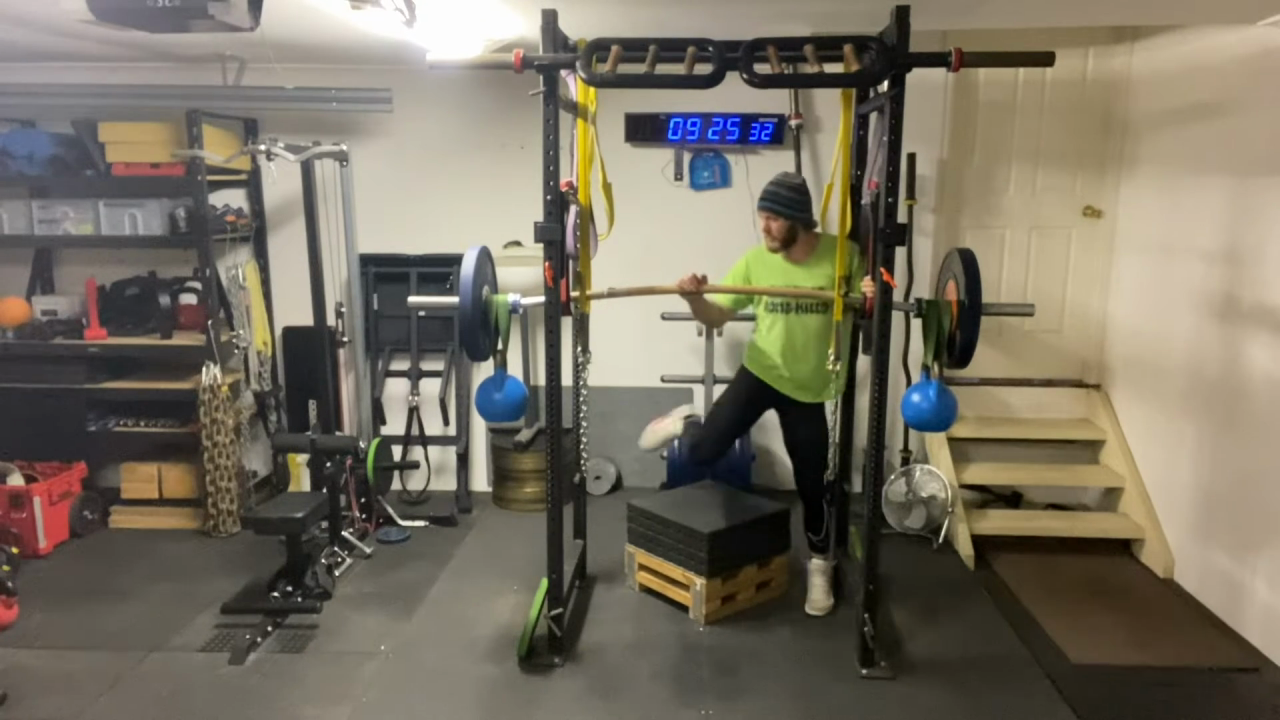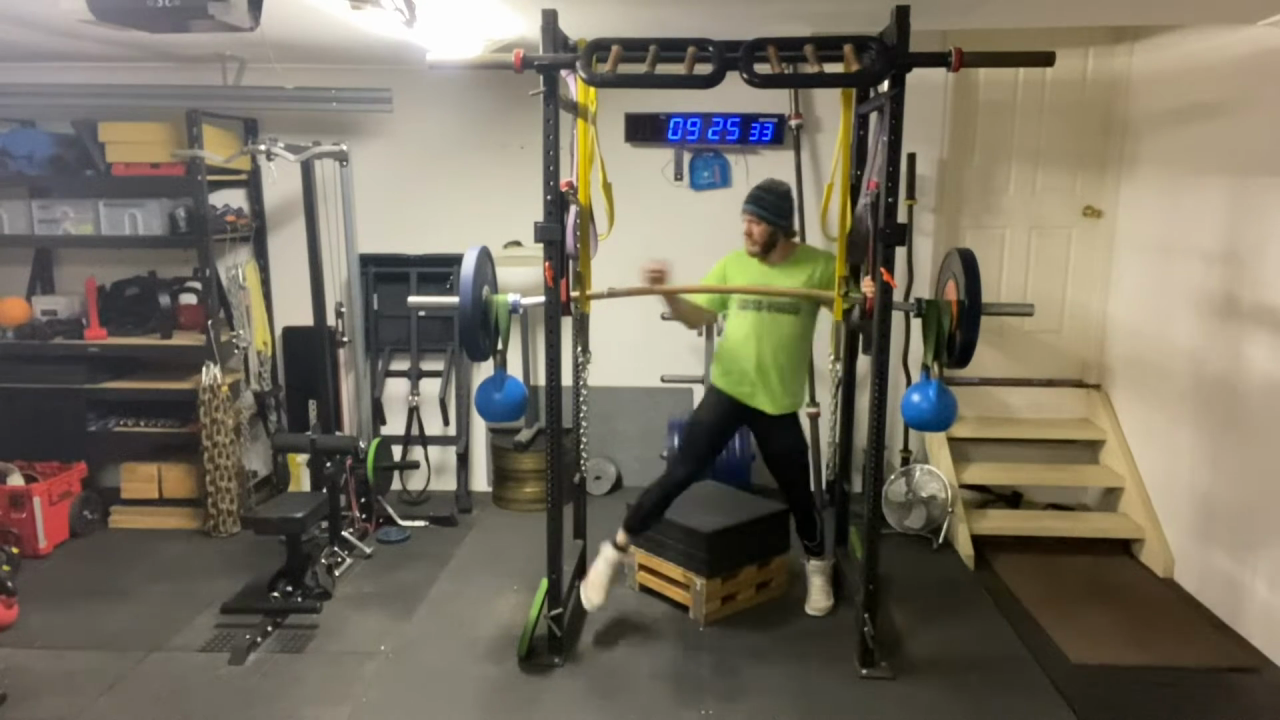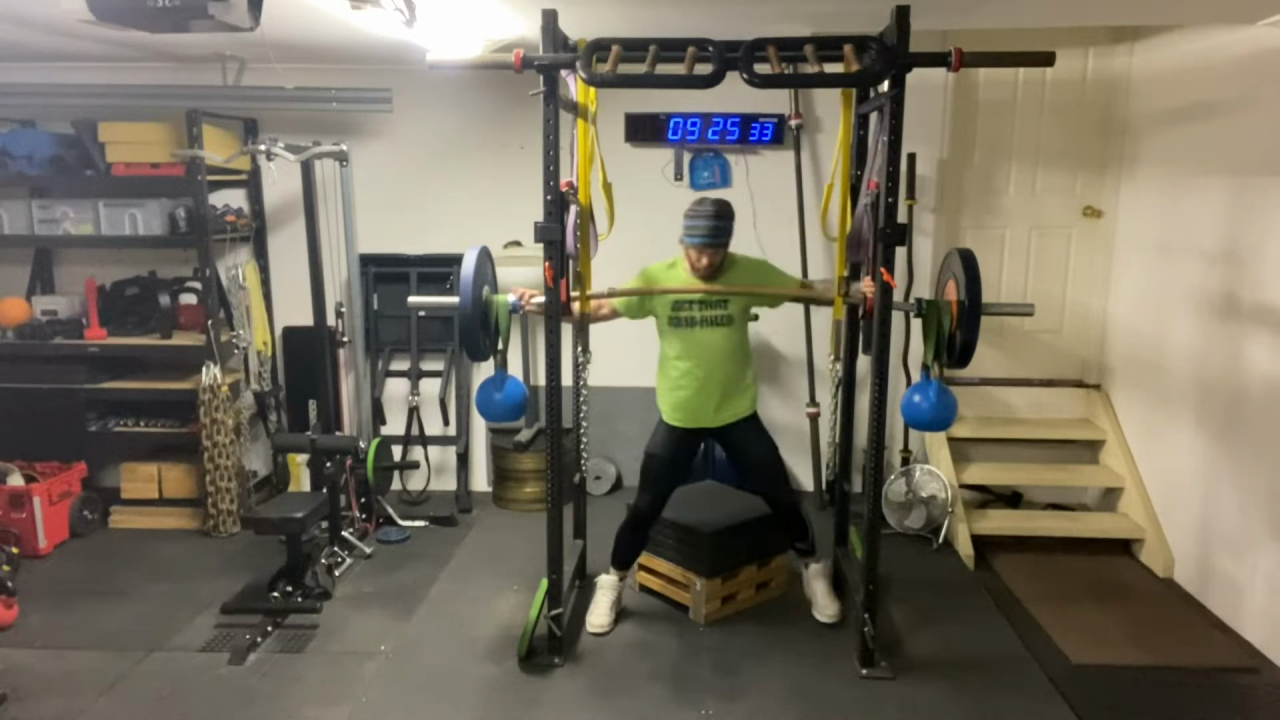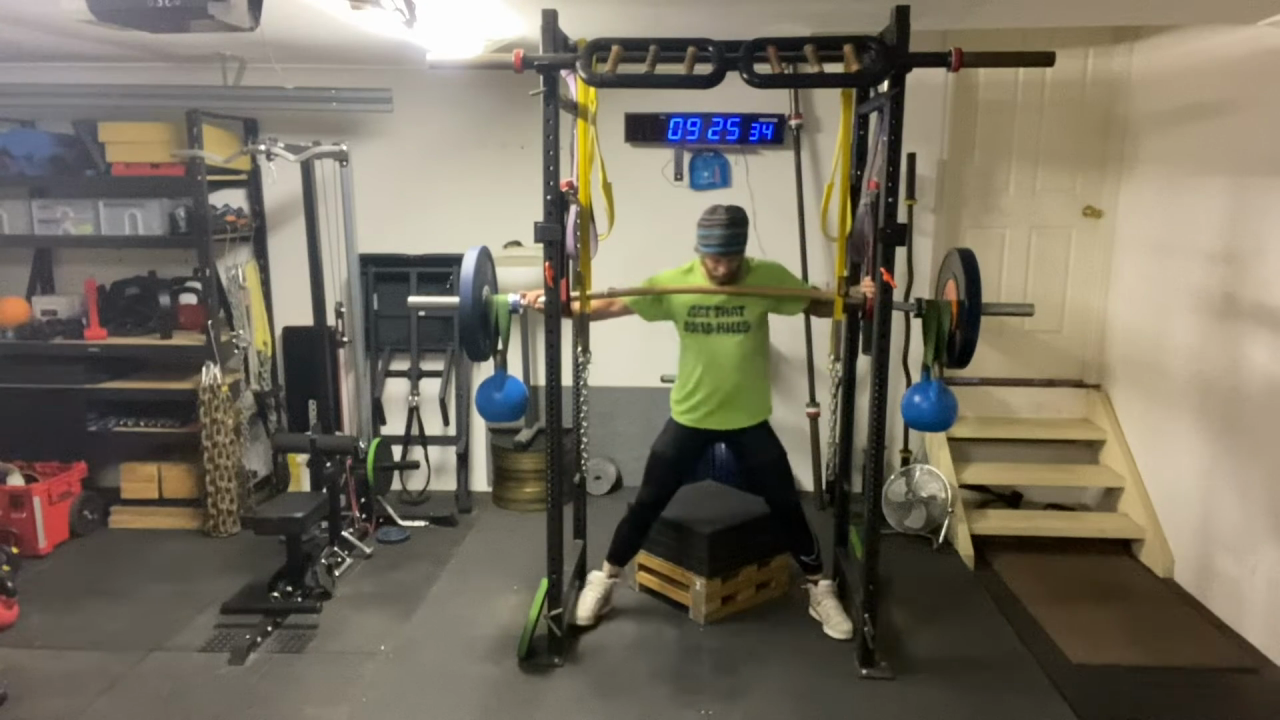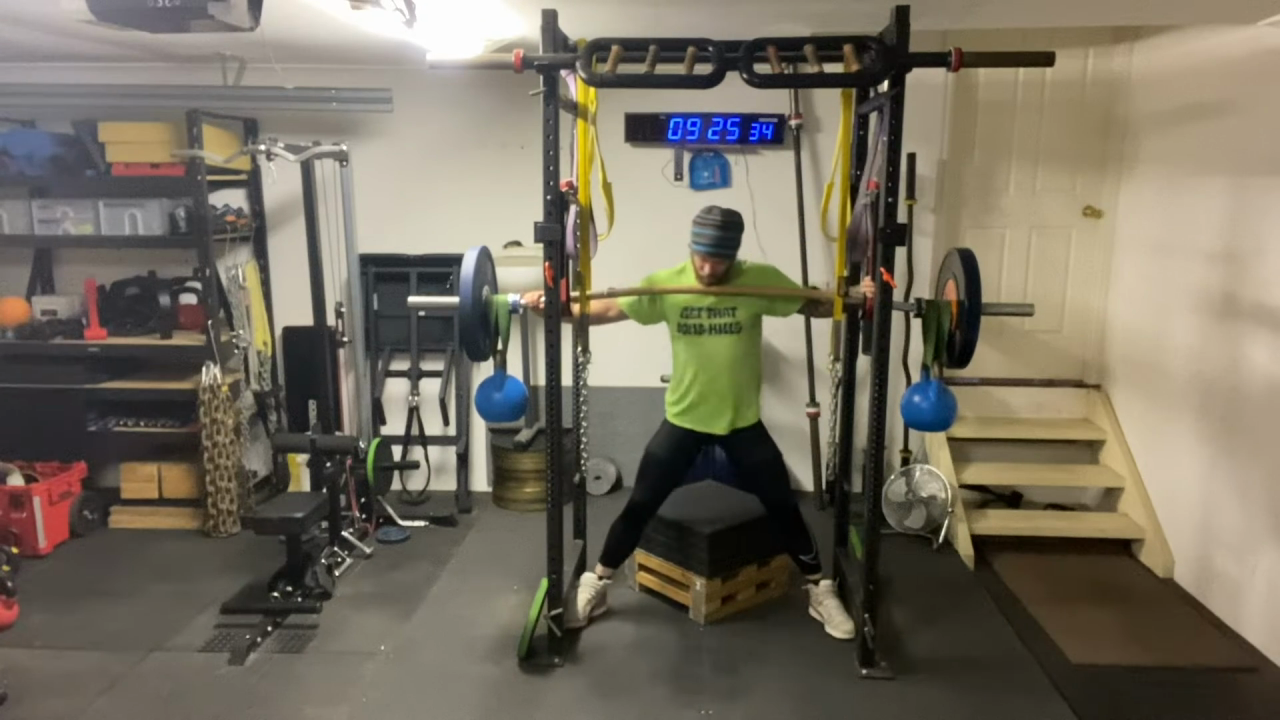
dt=0.4s
person 1, frame 1
left shoulder: (842, 256)
right shoulder: (755, 262)
right elbow: (716, 317)
left wrist: (873, 297)
right wrist: (694, 298)
left hip: (809, 388)
right hip: (762, 372)
left knee: (811, 484)
right knee: (706, 449)
left ankle: (820, 565)
right ankle: (684, 424)
person 1, frame 2
left shoulder: (818, 266)
right shoulder: (730, 264)
right elbow: (695, 317)
left wrist: (868, 298)
right wrist: (665, 290)
left hip: (779, 404)
right hip: (727, 392)
left knee: (798, 494)
right knee: (678, 476)
left ankle: (817, 570)
right ankle: (613, 552)
person 1, frame 3
left shoulder: (750, 272)
right shoulder: (656, 279)
left elbow: (805, 290)
right elbow: (599, 307)
left wrist: (852, 292)
left hip: (737, 413)
right hip: (679, 415)
left knee: (782, 498)
right knee: (646, 507)
left ankle: (813, 570)
right ankle: (611, 585)
person 1, frame 4
left shoulder: (768, 278)
right shoulder: (672, 282)
left elbow: (819, 304)
right elbow: (611, 305)
left hip: (748, 418)
right hip: (690, 416)
left knee: (787, 507)
right knee: (647, 504)
left ankle: (820, 591)
right ankle: (603, 583)
person 1, frame 5
left shoulder: (761, 280)
right shoulder: (666, 284)
left elbow: (814, 304)
right elbow: (607, 310)
left hip: (742, 421)
right hip: (683, 419)
left knee: (783, 507)
right knee: (639, 506)
left ankle: (820, 591)
right ankle: (595, 585)
